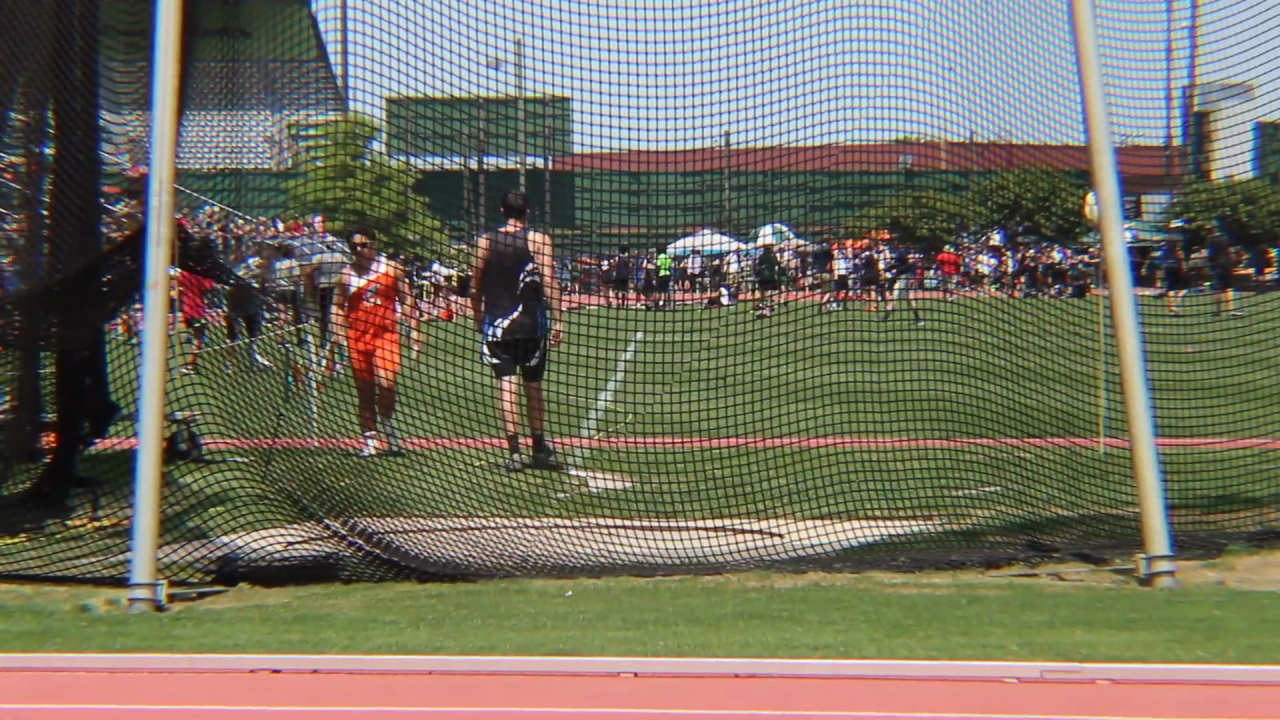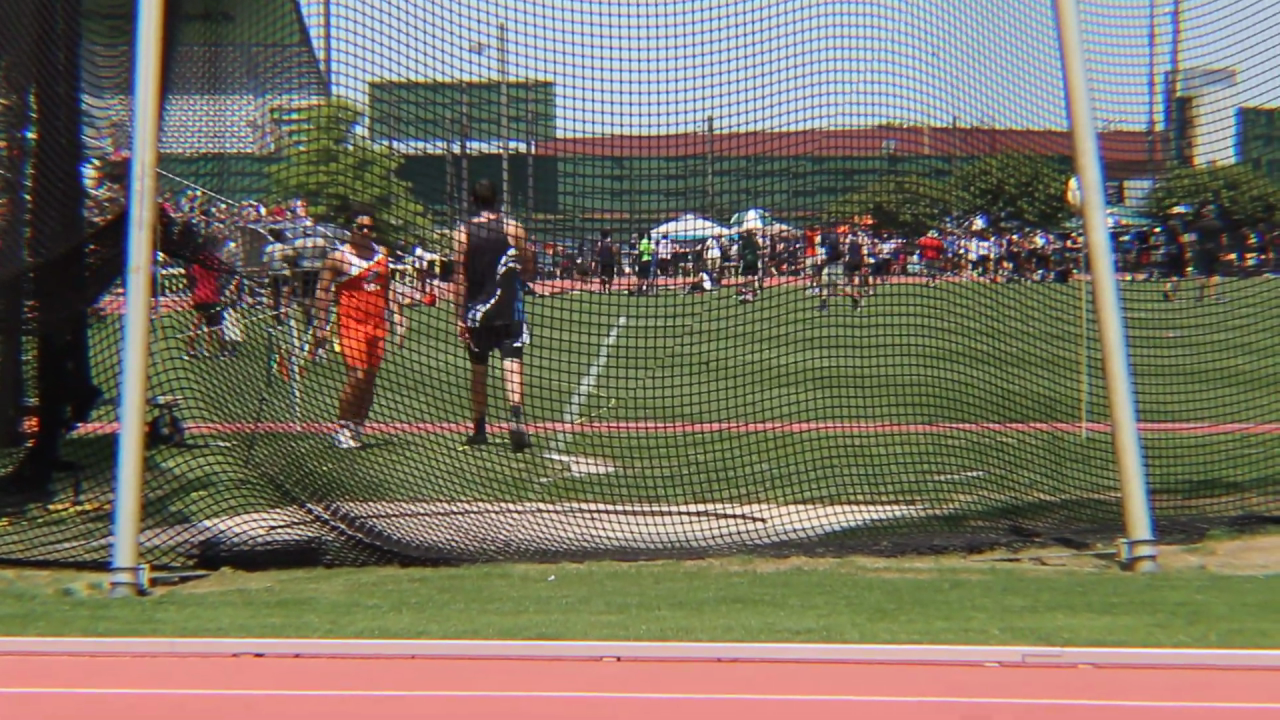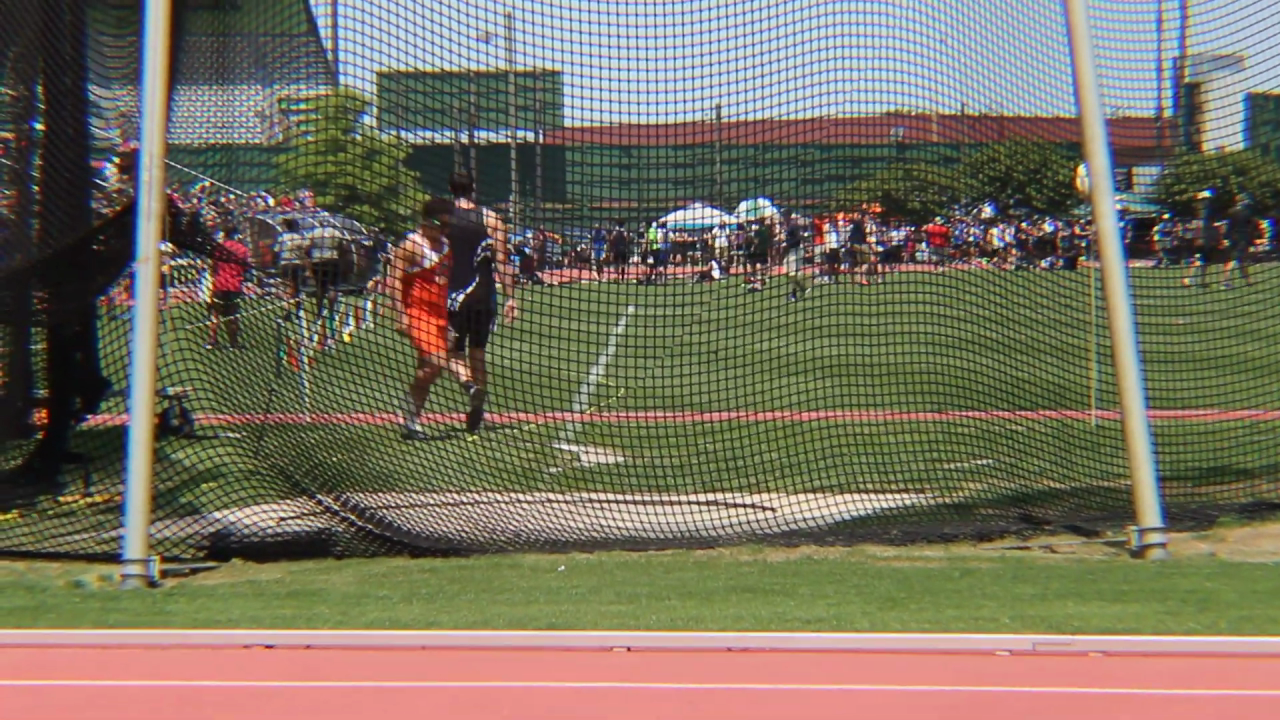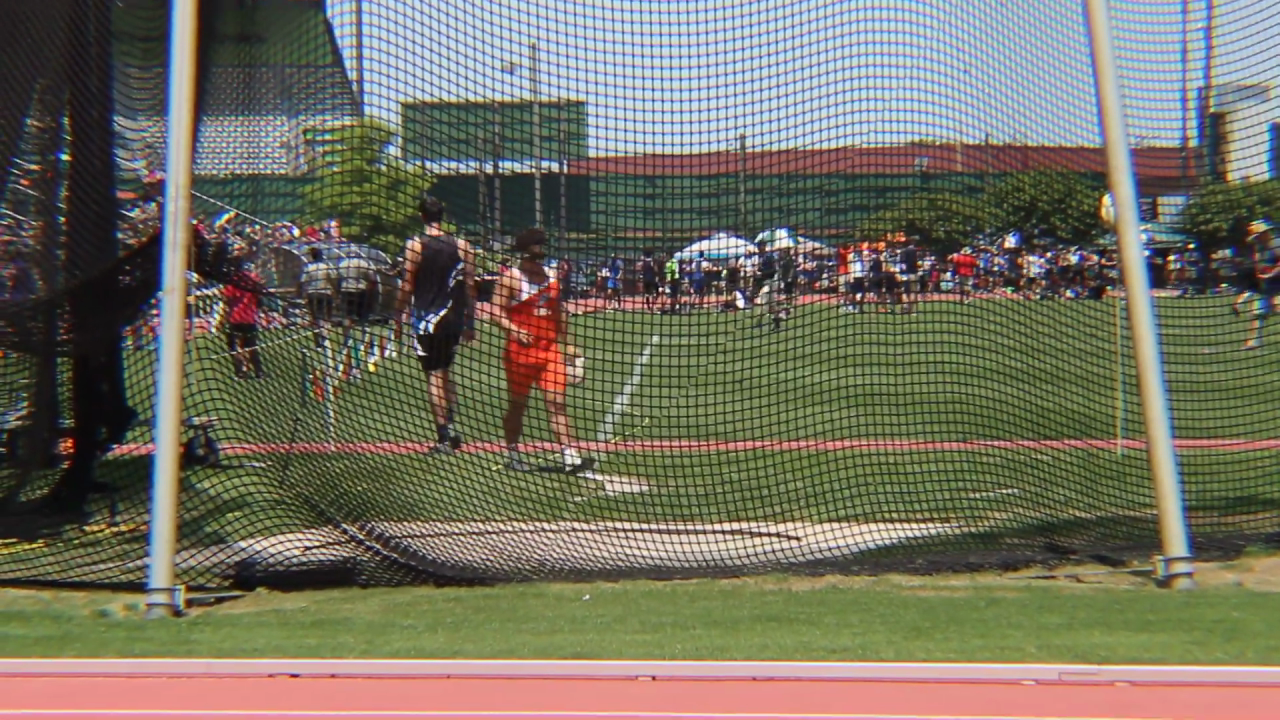
dt=0.7s
person 1, frame 1
left shoulder: (485, 242)
right shoulder: (539, 240)
left elbow: (475, 289)
right elbow: (549, 283)
left wrist: (479, 320)
right wrist: (557, 321)
left hip: (497, 326)
right hip: (532, 325)
left knee: (506, 386)
right knee: (533, 386)
left ankle: (514, 452)
right ankle: (538, 447)
person 1, frame 2
left shoulder: (463, 232)
right shoulder: (513, 227)
left elbow: (460, 280)
right elbow: (529, 268)
left wrist: (460, 319)
left hip: (477, 313)
right hip: (510, 312)
left knee: (479, 371)
right knee: (513, 365)
left ankle: (479, 430)
right ankle: (516, 416)
person 1, frame 3
right shoulder: (491, 218)
right elbow: (501, 261)
right wrist: (510, 297)
left hip: (455, 298)
right hip: (484, 298)
left knee: (456, 354)
right knee: (478, 355)
left ankle: (473, 390)
right ankle: (476, 413)
person 1, frame 4
left shoulder: (416, 244)
right shoulder: (461, 244)
left elbow: (406, 287)
right elbow: (469, 285)
left wrist: (398, 319)
right wrist: (470, 322)
left hip: (426, 321)
right hip: (454, 321)
left knee: (434, 378)
right knee: (444, 374)
left ankle: (445, 438)
right ankle: (450, 430)
person 2, frame 1
left shoulder: (392, 269)
right shoulder: (345, 275)
left elbow: (407, 300)
right elbow: (338, 307)
right wrist: (337, 331)
left hip: (386, 336)
right hip: (357, 338)
left knee: (386, 384)
right knee: (365, 391)
left ankle: (386, 423)
right ankle: (370, 440)
person 2, frame 2
left shoulder: (382, 254)
right shoulder: (339, 256)
left elbow: (388, 287)
right elbow: (322, 291)
right wrist: (321, 326)
left hip: (376, 325)
right hip: (350, 325)
left knee: (369, 380)
right knee: (356, 377)
left ankle: (357, 426)
right ankle: (343, 429)
person 2, frame 3
left shoulder: (444, 244)
right shoulder: (411, 245)
right elbow: (394, 280)
left wrist: (452, 310)
right wrist: (400, 315)
left hip: (440, 315)
right hip: (418, 314)
left knee: (430, 366)
right knee: (434, 364)
left ankle: (413, 418)
right ankle: (411, 407)
person 2, frame 4
left shoulder: (552, 276)
right shoulder: (510, 278)
left elbow: (560, 312)
right elbow: (497, 313)
left wrist: (569, 344)
right wrist: (516, 331)
left hip: (550, 350)
right hip: (520, 351)
left knee: (558, 402)
right knee: (518, 403)
left ankle: (569, 455)
right ankle: (512, 451)
